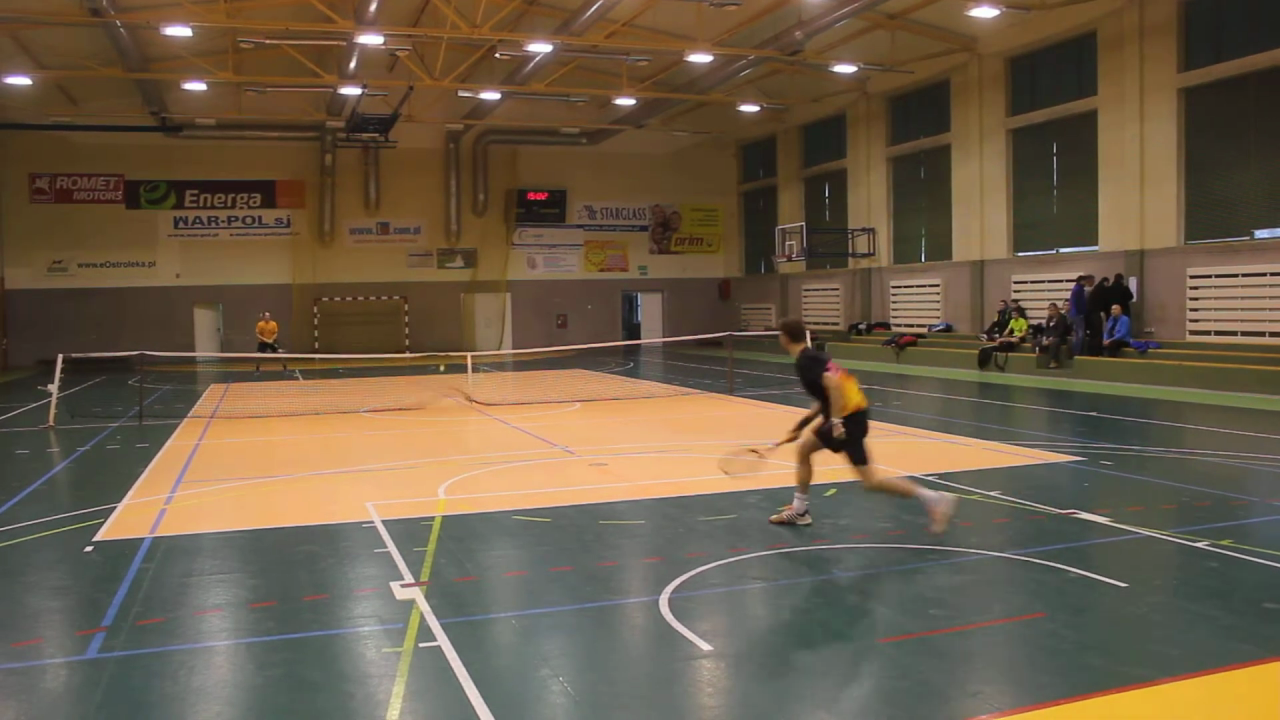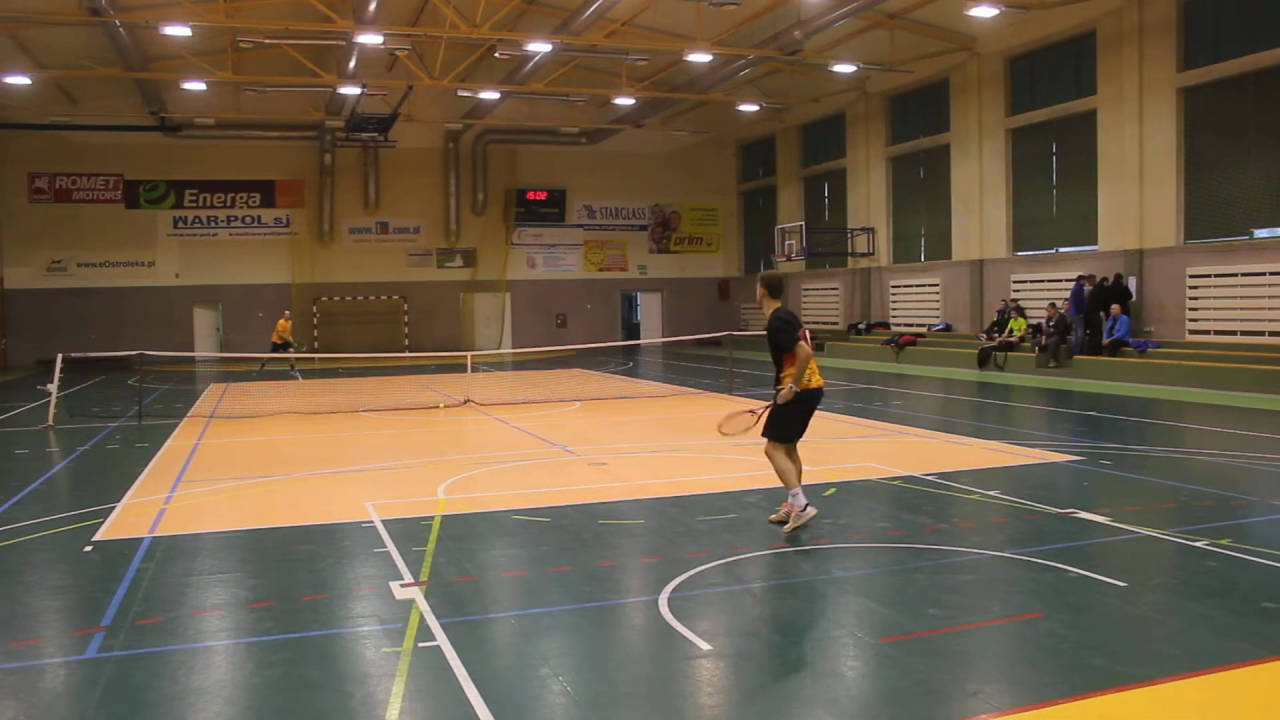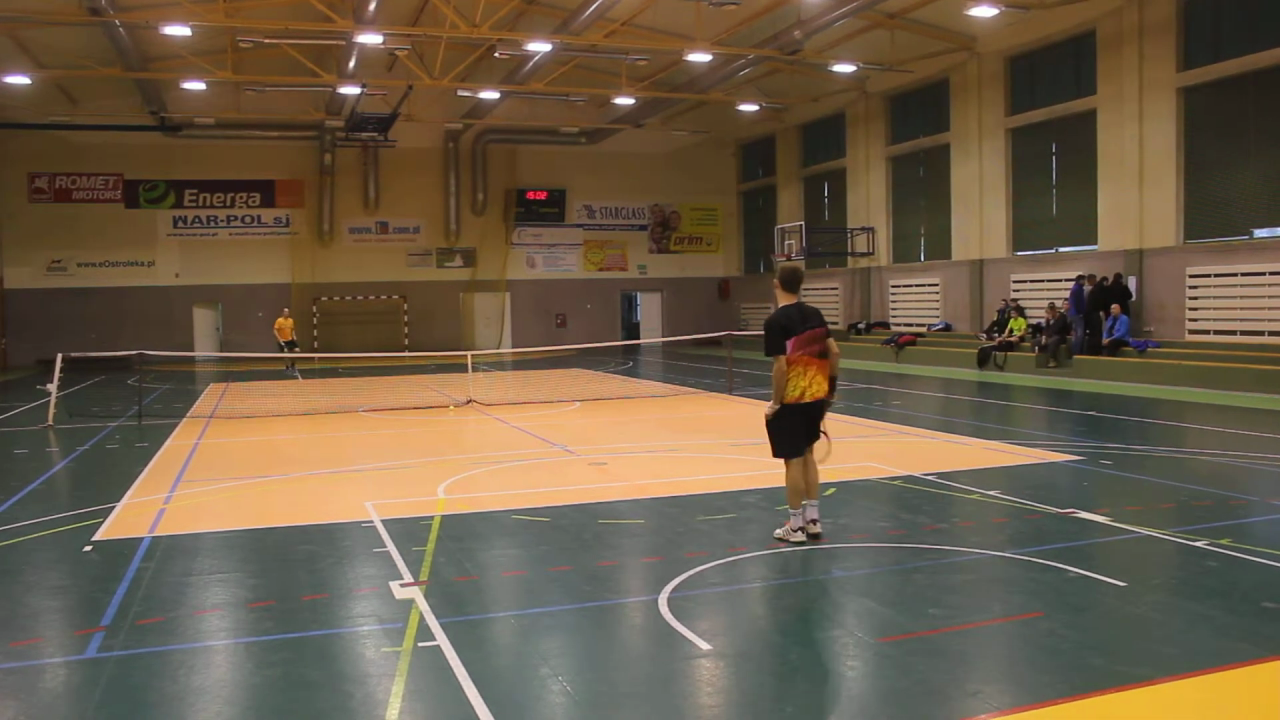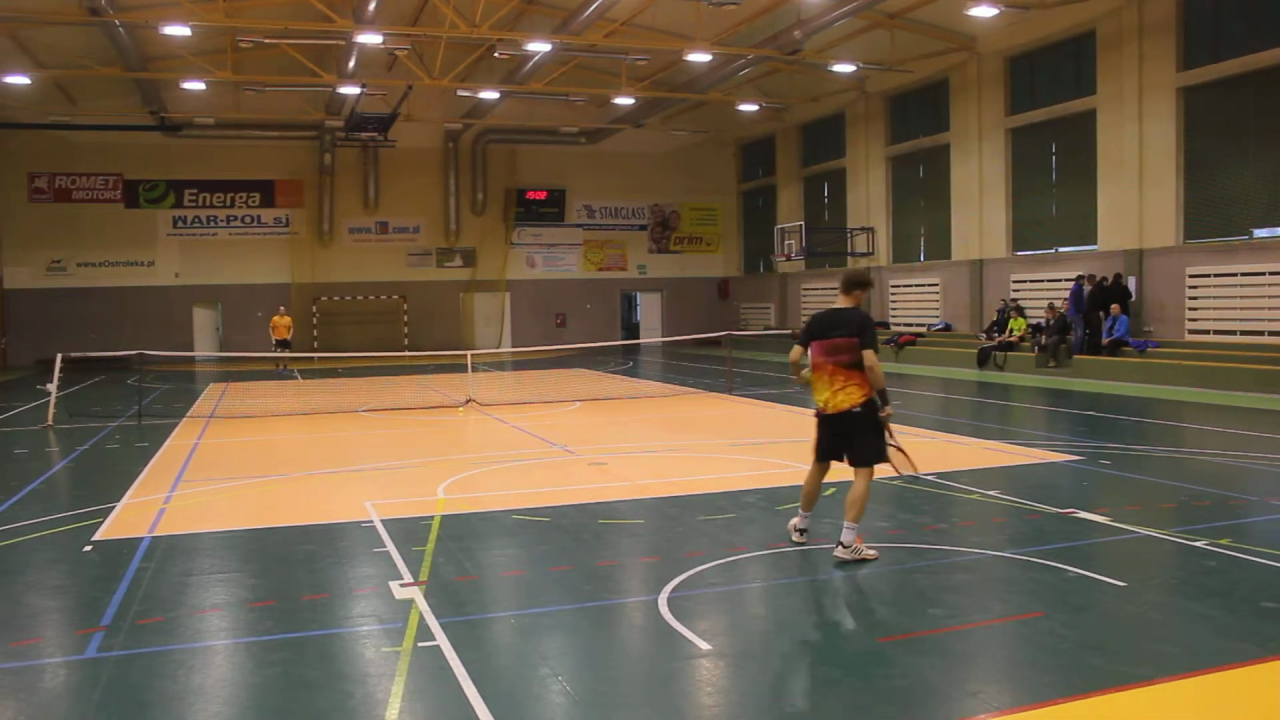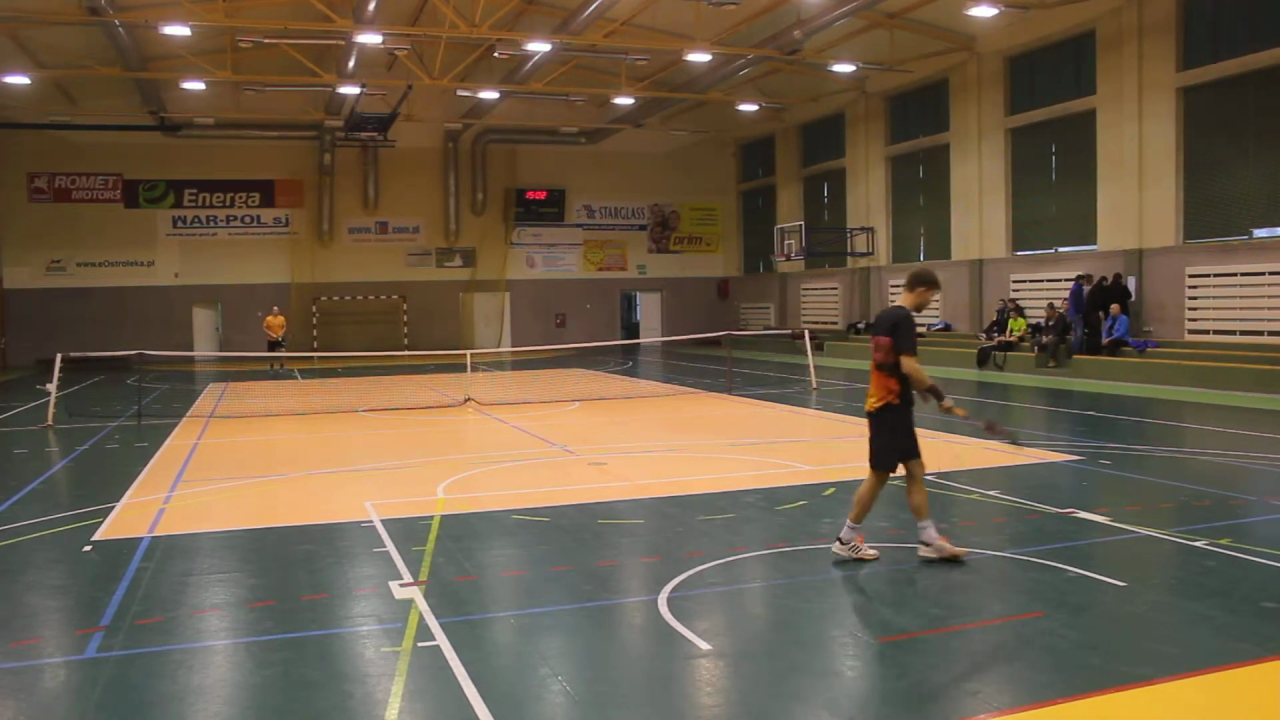
dt=0.5s
person 1, frame 1
left shoulder: (805, 363)
right shoulder: (812, 357)
left elbow: (833, 382)
left wrist: (834, 421)
right wrist: (803, 423)
left hip: (849, 416)
right hip: (843, 415)
left knee: (869, 478)
right knee: (804, 450)
left ankle: (935, 500)
right ankle: (799, 509)
person 1, frame 2
left shoulder: (776, 322)
right shoulder: (787, 316)
left elbow: (805, 353)
left wrist: (792, 387)
left hip: (800, 391)
right hip: (810, 388)
left knee: (774, 449)
right knee: (788, 446)
left ankle: (801, 506)
right ankle: (794, 505)
person 1, frame 3
left shoulder: (776, 321)
right shoulder: (814, 314)
left elbow: (781, 366)
right elbow: (834, 352)
left wrist: (775, 402)
right wrist: (832, 384)
left hip: (792, 400)
right hip: (818, 395)
left knee: (794, 462)
right knee: (807, 454)
left ankle: (795, 526)
right ankle: (812, 517)
person 1, frame 4
left shoulder: (817, 321)
right shoulder: (863, 321)
left elbow: (794, 358)
right elbow: (870, 363)
left wrist: (801, 375)
right wrist: (884, 400)
left hip: (827, 406)
right hip: (859, 406)
left knee: (819, 466)
right knee: (863, 473)
left ankle: (801, 526)
right ankle: (848, 541)
person 1, frame 5
left shoulder: (885, 317)
right shoulder: (903, 320)
right elbow: (908, 367)
left wrist: (916, 389)
right wrist: (940, 395)
left hip: (892, 405)
right hip: (890, 408)
left knee: (915, 470)
right knee: (880, 475)
left ankle: (930, 540)
right ankle: (846, 539)
